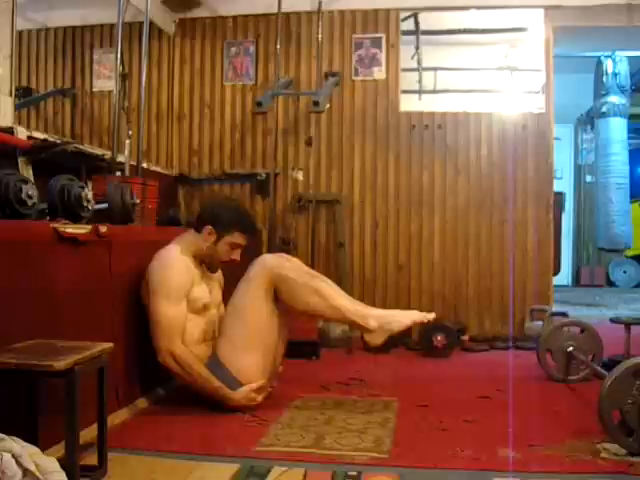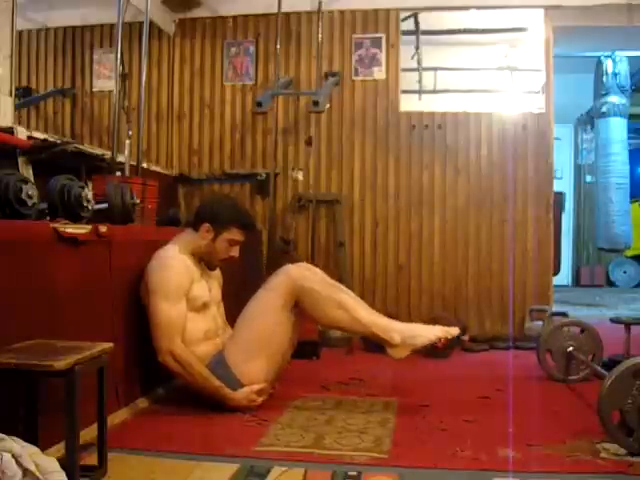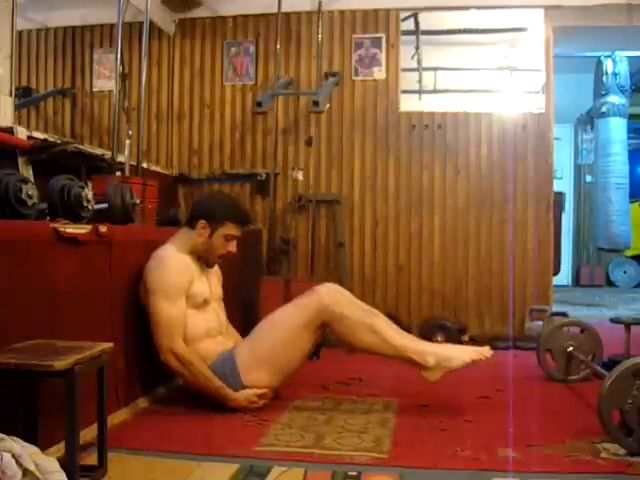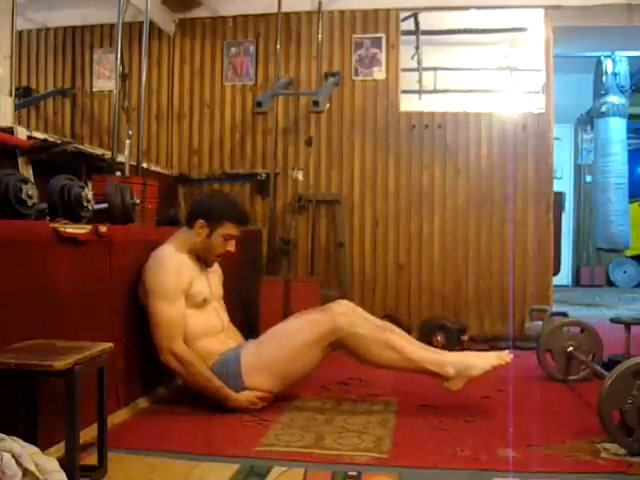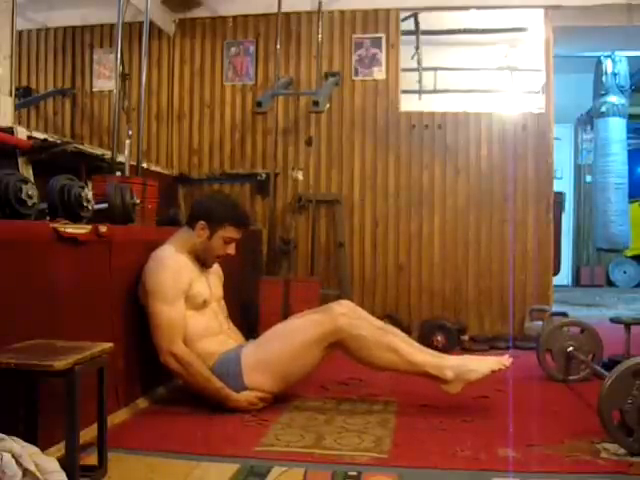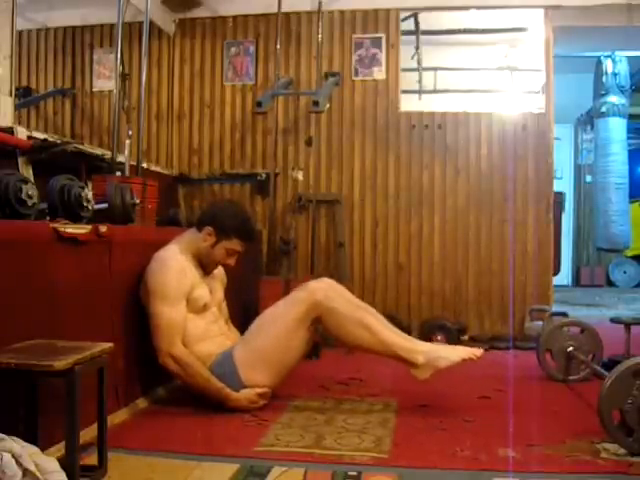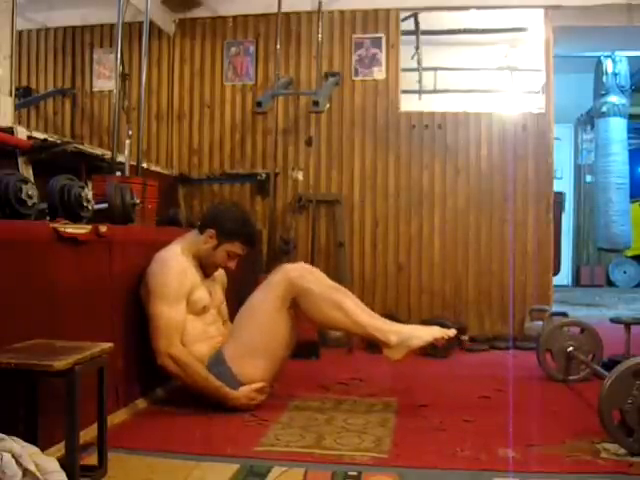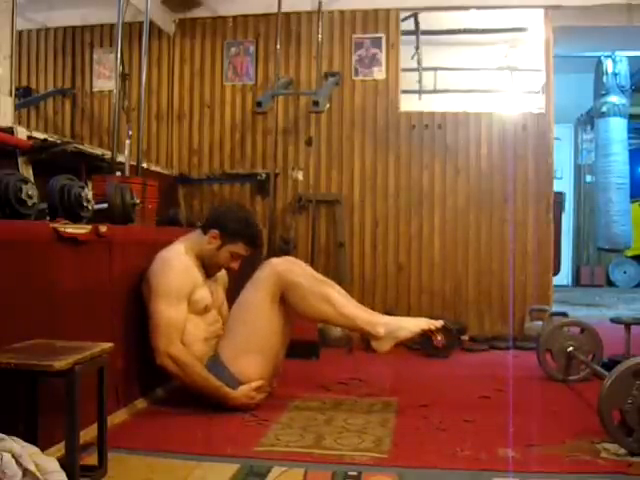
dt=0.4s
person 1, frame 1
left shoulder: (207, 266)
right shoulder: (171, 266)
right elbow: (168, 351)
left wrist: (266, 366)
right wrist: (227, 396)
left hip: (230, 368)
right hip: (224, 378)
left knee: (279, 272)
right knee: (270, 266)
left ankle: (370, 320)
right ankle: (371, 321)
person 1, frame 2
left shoulder: (206, 266)
right shoulder: (169, 266)
right elbow: (169, 351)
left wrist: (258, 358)
right wrist: (228, 396)
left hip: (231, 365)
right hip: (223, 376)
left knee: (301, 278)
right knee: (294, 277)
left ankle: (392, 333)
right ankle: (395, 335)
person 1, frame 3
left shoulder: (207, 265)
right shoulder: (168, 265)
right elbow: (171, 351)
left wrist: (257, 356)
right wrist: (229, 396)
left hip: (234, 363)
right hip: (224, 375)
left knee: (327, 298)
right knee: (324, 299)
left ankle: (425, 353)
right ankle: (429, 356)
person 1, frame 4
left shoulder: (207, 265)
right shoulder: (166, 265)
right elbow: (171, 351)
left wrist: (257, 358)
right wrist: (228, 397)
left hip: (237, 361)
right hip: (225, 375)
left knee: (341, 311)
right knee: (337, 320)
left ankle: (445, 363)
right ankle: (447, 367)
person 1, frame 5
left shoulder: (208, 266)
right shoulder: (166, 266)
right elbow: (171, 352)
left wrist: (256, 357)
right wrist: (228, 397)
left hip: (237, 362)
right hip: (225, 375)
left knee: (341, 310)
right knee: (337, 320)
left ankle: (443, 365)
right ankle: (446, 369)
person 1, frame 6
left shoulder: (211, 268)
right shoulder: (169, 267)
right elbow: (169, 354)
left wrist: (257, 355)
right wrist: (228, 396)
left hip: (234, 364)
right hip: (224, 376)
left knee: (322, 291)
right knee: (316, 294)
left ankle: (415, 352)
right ankle: (418, 355)
person 1, frame 7
left shoulder: (211, 269)
right shoulder: (170, 268)
right elbow: (167, 354)
left wrist: (262, 359)
right wrist: (228, 396)
left hip: (231, 366)
right hip: (222, 376)
left knee: (299, 274)
right knee: (291, 277)
left ankle: (389, 334)
right ankle: (391, 336)
person 1, frame 8
left shoulder: (212, 268)
right shoulder: (173, 266)
right elbow: (166, 353)
left wrist: (264, 364)
right wrist: (227, 396)
left hip: (230, 368)
right hip: (220, 377)
left knee: (289, 270)
right knee: (277, 271)
left ankle: (377, 326)
right ankle: (379, 329)
